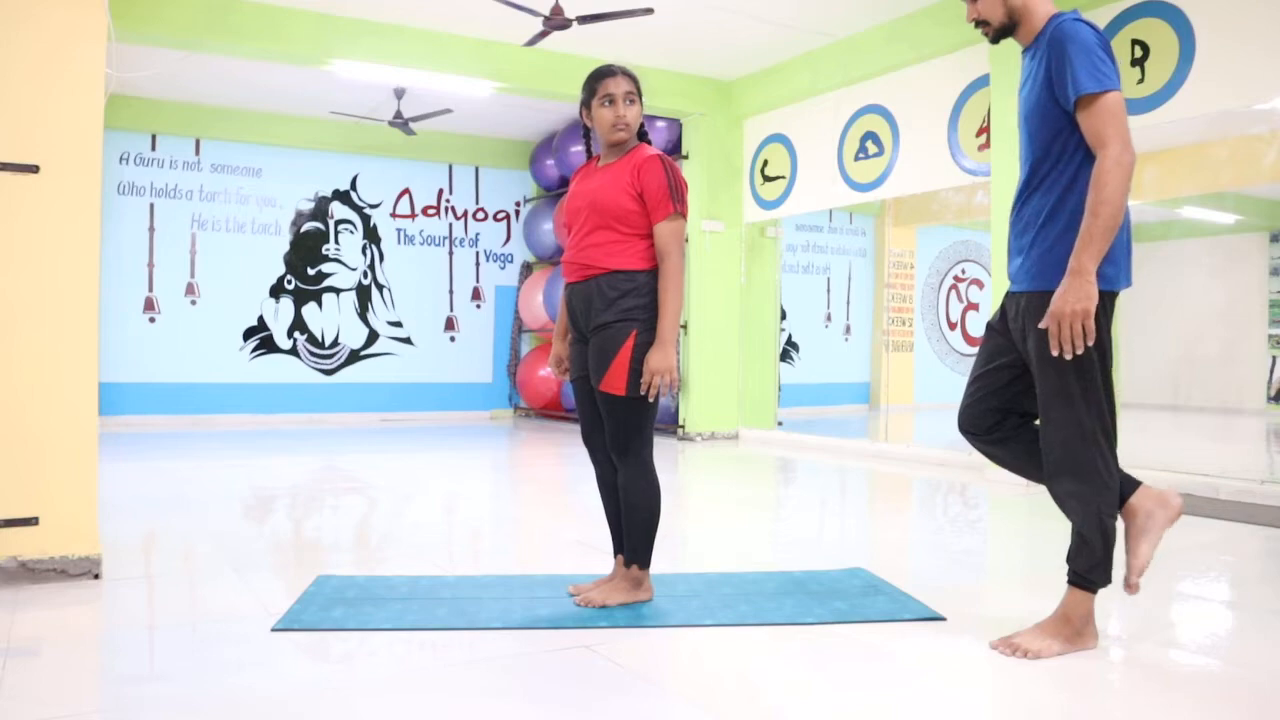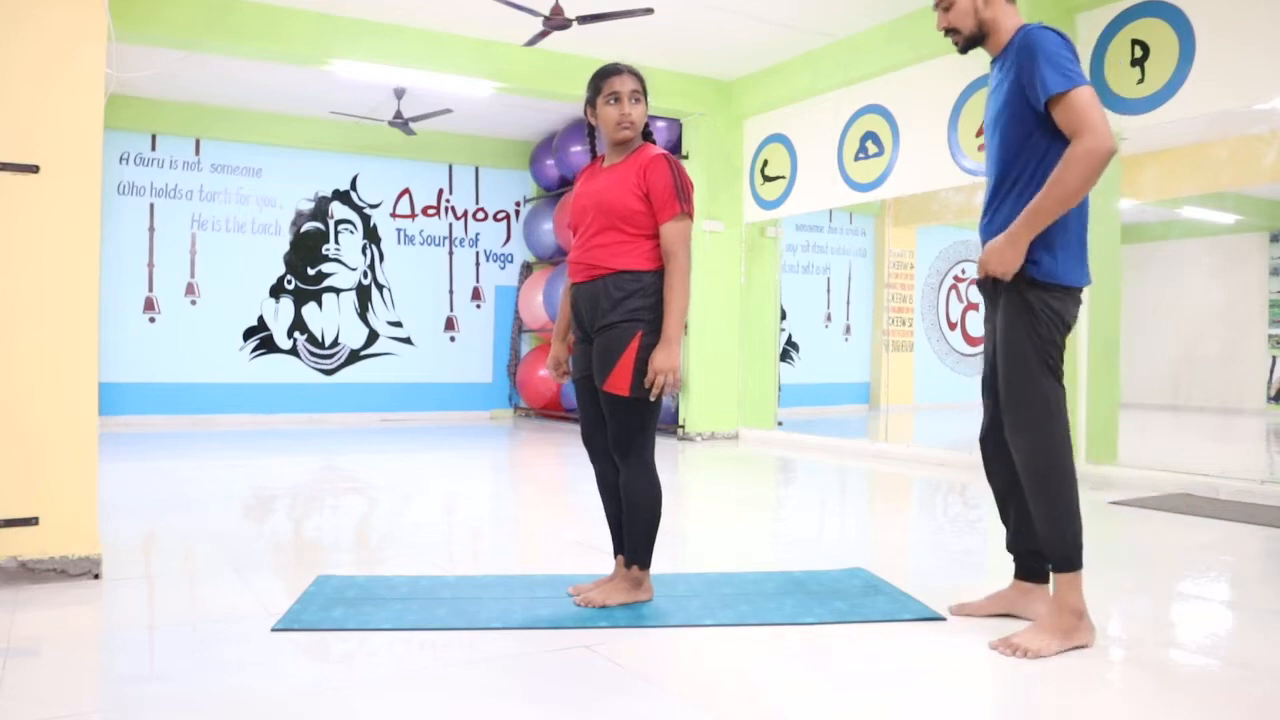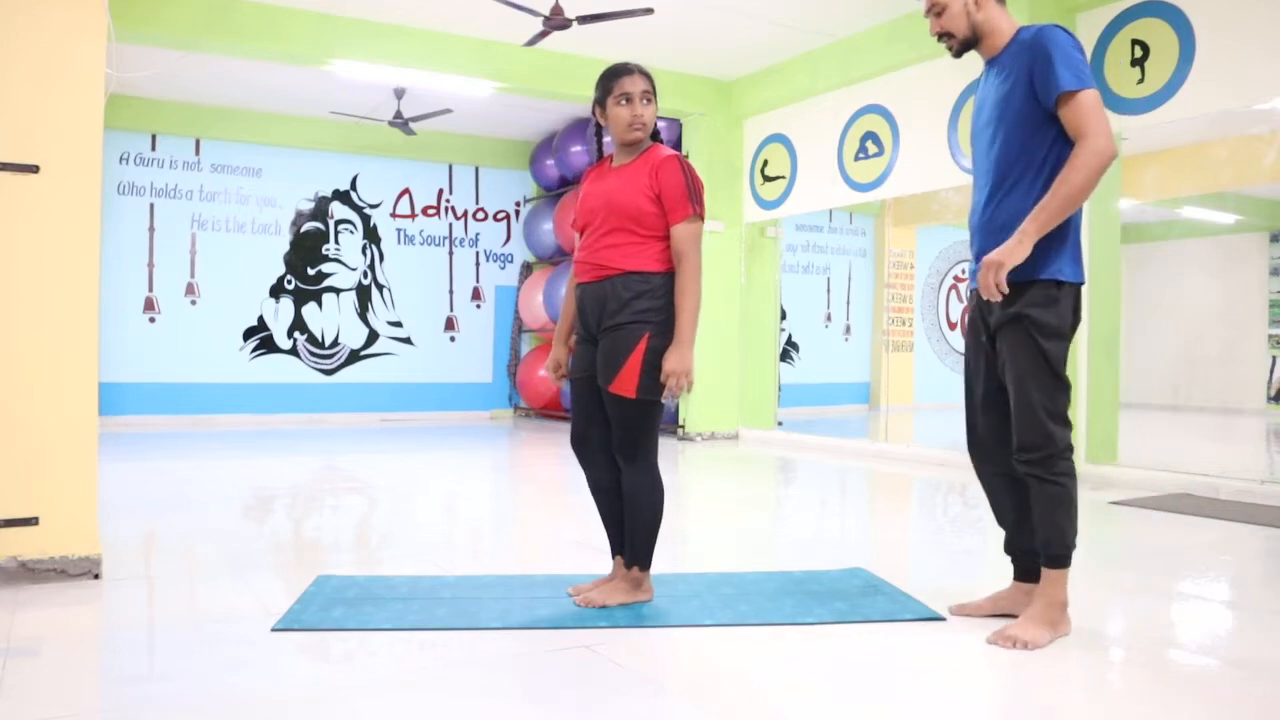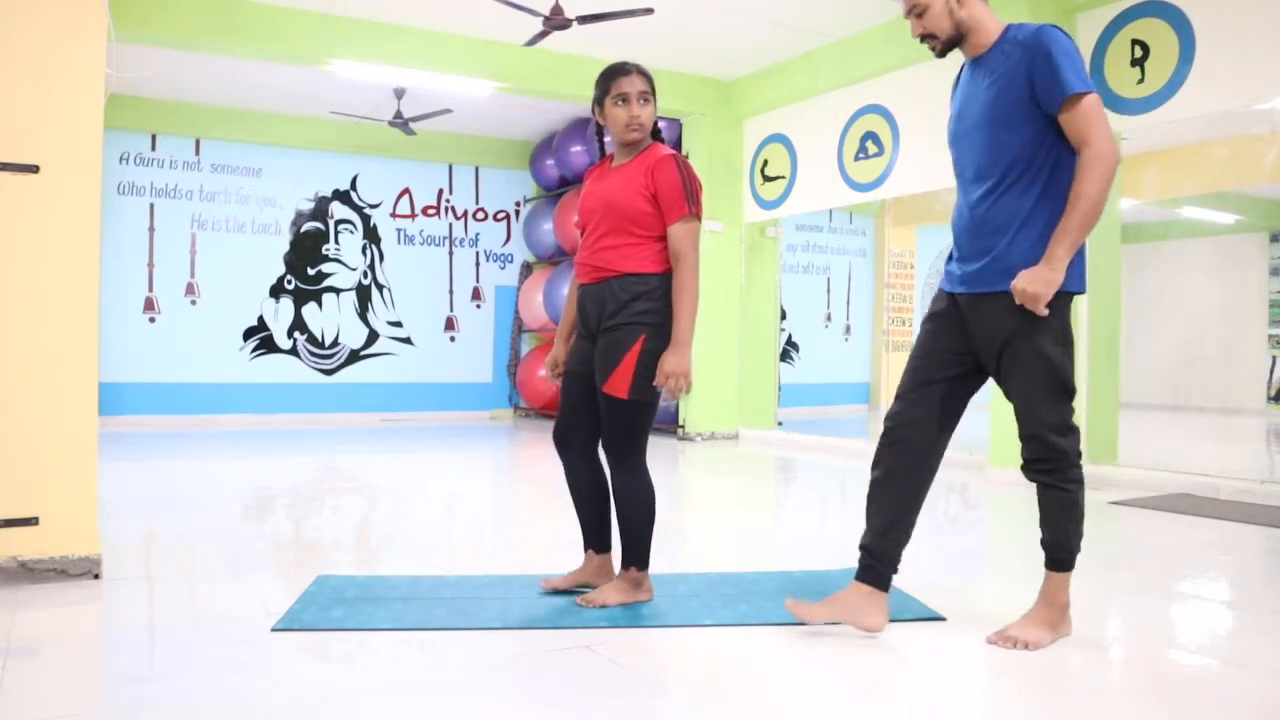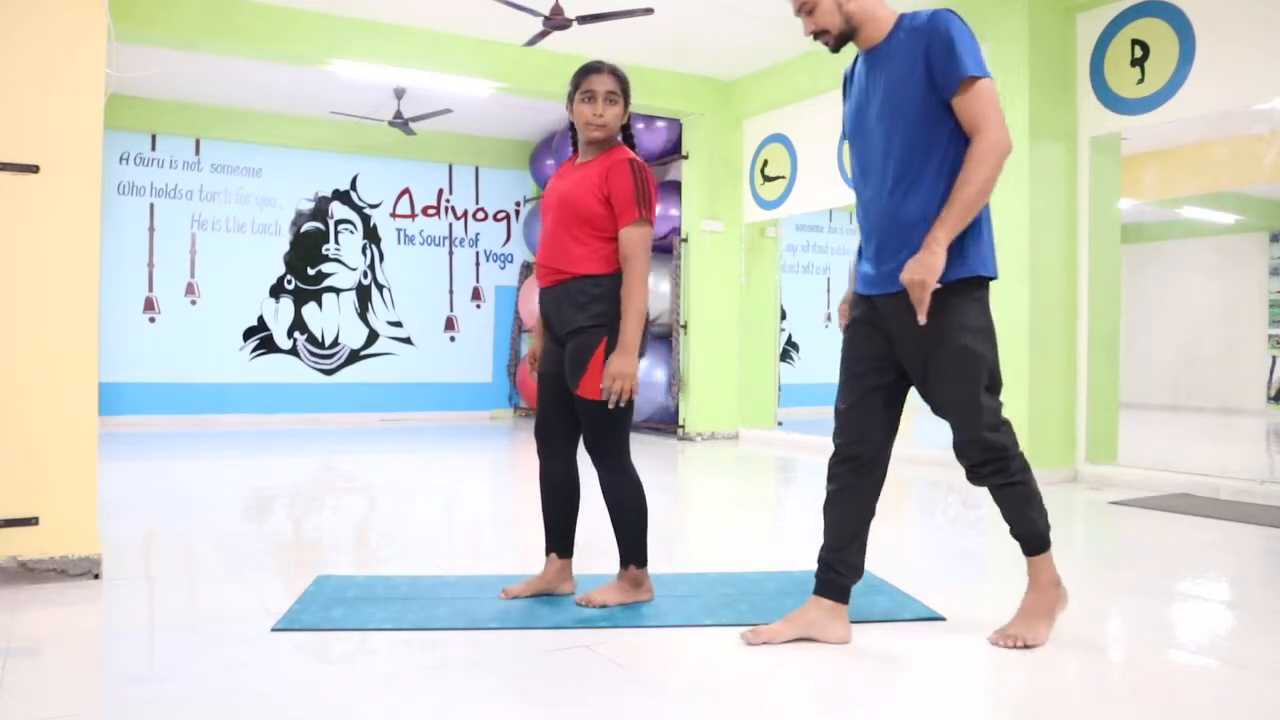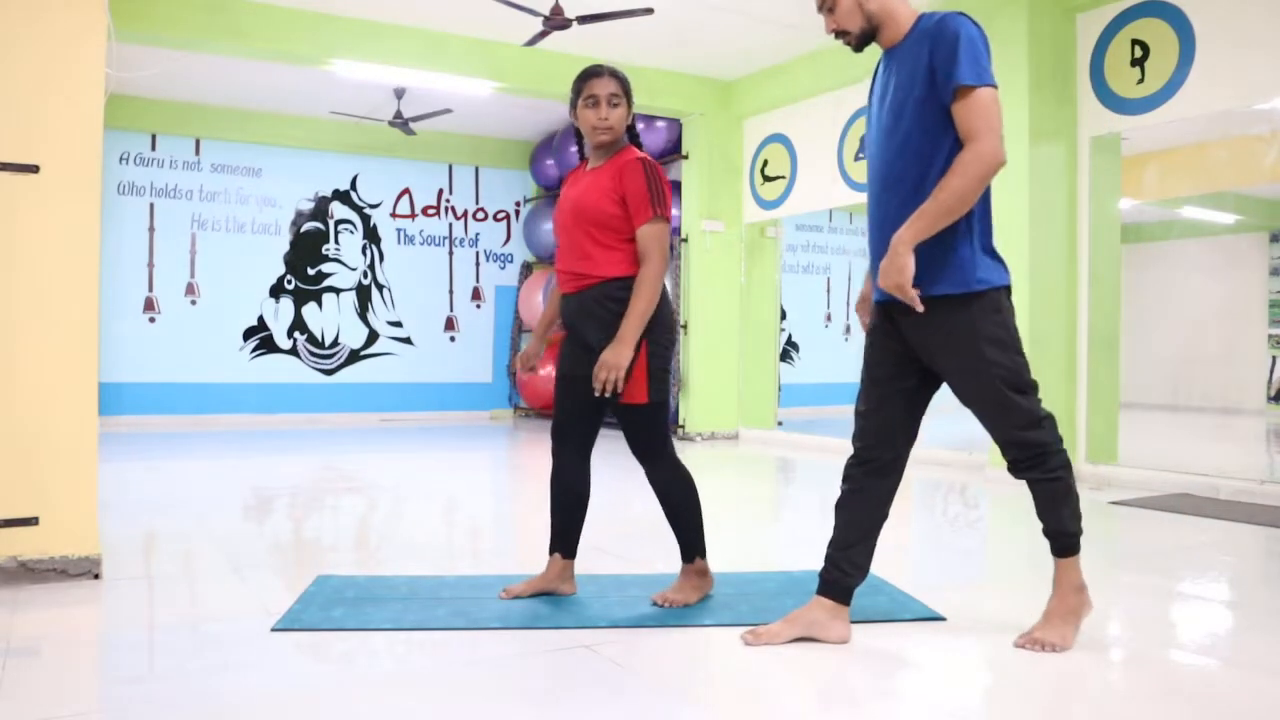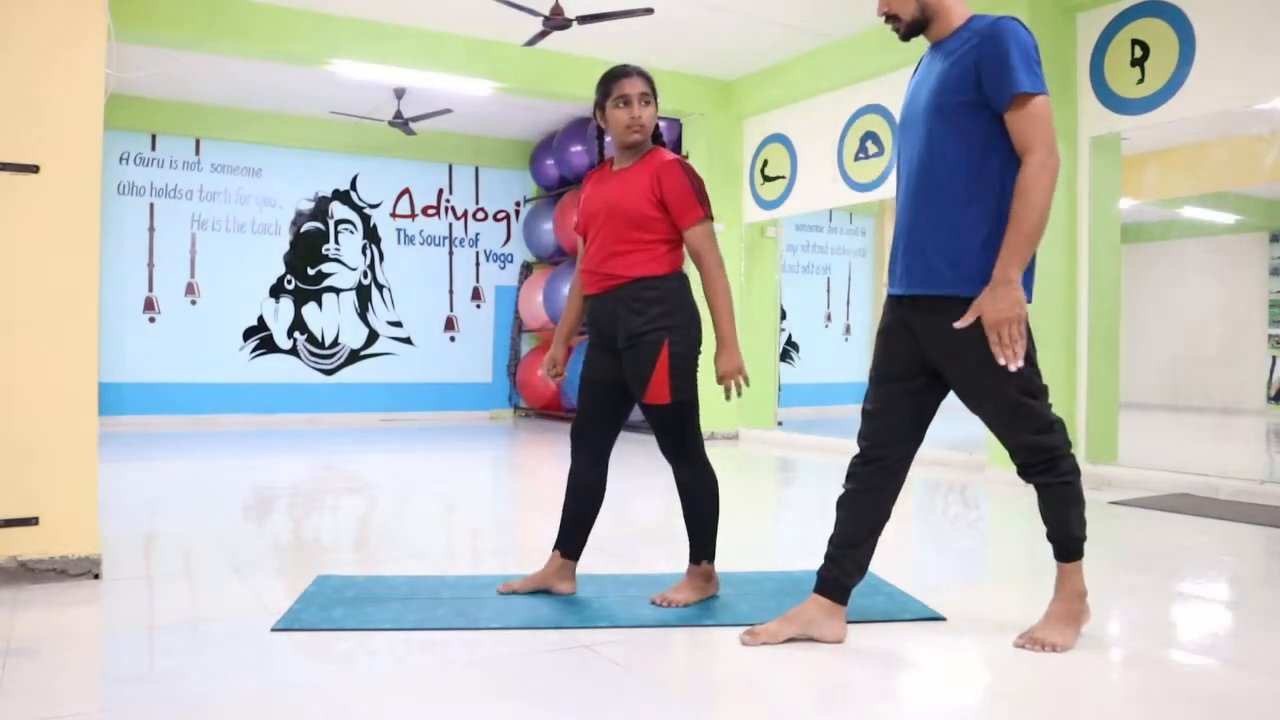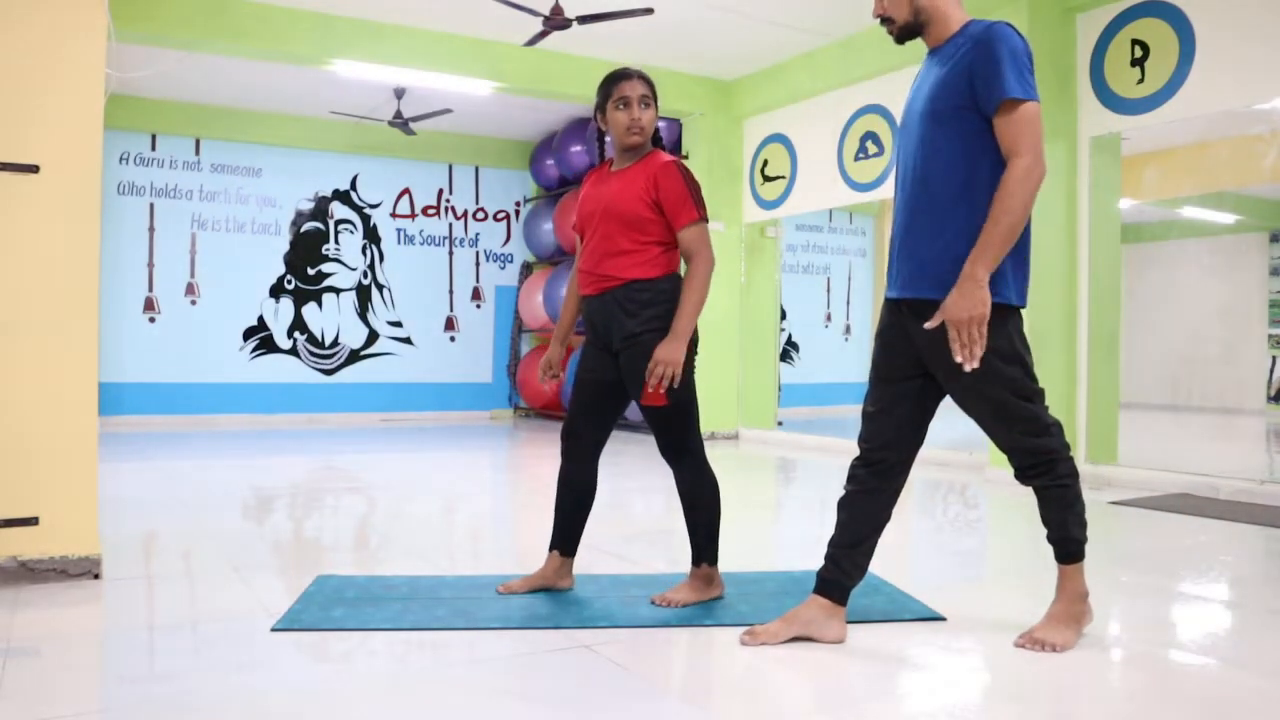
dt=0.5s
person 1, frame 1
right shoulder: (1037, 56)
left elbow: (1115, 155)
left wrist: (1080, 274)
left hip: (1066, 285)
right hip: (1028, 285)
left knee: (1073, 440)
right knee: (983, 418)
left ankle: (1077, 615)
right ankle: (1135, 502)
person 1, frame 2
right shoulder: (1003, 69)
left elbow: (1096, 142)
left wrist: (1016, 237)
left hip: (1037, 274)
right hip: (1009, 277)
left knee: (1033, 433)
right knee: (1002, 438)
left ankle: (1070, 608)
right ankle: (1031, 584)
person 1, frame 3
right shoulder: (988, 78)
left elbow: (1098, 145)
left wrist: (1024, 238)
left hip: (1038, 283)
right hip: (992, 287)
left knee: (1038, 440)
right knee: (991, 444)
left ankle: (1052, 601)
right ankle: (1026, 581)
person 1, frame 4
right shoulder: (965, 80)
left elbow: (1100, 152)
left wrist: (1053, 263)
left hip: (1025, 293)
right hip: (959, 291)
left knee: (1047, 446)
right knee: (906, 436)
left ankle: (1054, 602)
right ankle: (869, 590)
person 1, frame 5
right shoulder: (856, 76)
left elbow: (992, 140)
left wrist: (935, 246)
left hip: (942, 286)
right hip: (876, 292)
left knee: (981, 438)
right knee: (855, 447)
left ankle: (1044, 582)
right ankle: (829, 604)
person 1, frame 6
right shoulder: (884, 69)
left elbow: (985, 150)
left wrist: (905, 243)
right wrist: (875, 275)
left hip: (962, 291)
right hip: (901, 299)
left knee: (1026, 438)
right knee: (872, 452)
left ankle: (1070, 588)
right ankle: (830, 604)
person 1, frame 7
right shoulder: (928, 65)
left elbow: (1040, 160)
left wrist: (1007, 280)
left hip: (979, 299)
right hip: (912, 298)
left knee: (1037, 445)
right knee: (878, 450)
left ankle: (1071, 594)
right ankle: (828, 603)
person 1, frame 8
right shoulder: (931, 67)
left elbow: (1027, 163)
left wrist: (974, 278)
left hip: (971, 301)
right hip: (909, 302)
left knee: (1035, 448)
right knee: (878, 456)
left ankle: (1072, 595)
right ankle: (827, 605)
person 2, frame 1
left shoulder: (653, 166)
right shoulder: (582, 178)
left elbow: (671, 260)
left wrist: (666, 343)
right wrist: (561, 335)
left hip: (629, 313)
right hip: (587, 317)
left knee: (629, 450)
right knee: (599, 447)
left ankle: (636, 578)
right ankle: (621, 567)
person 2, frame 2
left shoulder: (659, 166)
right shoulder: (588, 177)
left elbow: (677, 260)
left wrist: (670, 342)
right wrist: (561, 335)
left hip: (634, 313)
right hip: (590, 317)
left knee: (631, 449)
right knee: (600, 447)
left ankle: (637, 579)
right ankle: (621, 567)
person 2, frame 3
left shoulder: (669, 167)
right shoulder: (592, 178)
left elbow: (688, 262)
left wrist: (683, 345)
right wrist: (561, 338)
left hip: (641, 313)
right hip: (593, 318)
left knee: (633, 450)
right knee: (589, 445)
left ankle: (637, 578)
right ankle: (621, 565)
person 2, frame 4
left shoulder: (667, 167)
right shoulder: (594, 177)
left elbow: (685, 261)
left wrist: (680, 345)
right wrist: (564, 336)
left hip: (640, 313)
right hip: (594, 317)
left knee: (623, 449)
right knee: (571, 439)
left ankle: (635, 578)
right ankle: (597, 562)
person 2, frame 5
left shoulder: (626, 169)
right shoulder: (564, 173)
left elbow: (636, 265)
left wrist: (628, 349)
right wrist: (541, 333)
left hip: (601, 315)
right hip: (564, 319)
left knee: (607, 450)
right knee: (552, 444)
left ankle: (634, 577)
right ankle: (557, 568)
person 2, frame 6
left shoulder: (638, 169)
right shoulder: (573, 180)
left elbow: (654, 263)
left wrist: (625, 343)
right wrist: (541, 334)
left hip: (630, 320)
right hip: (582, 325)
left knee: (651, 449)
right knee: (567, 446)
left ankle: (697, 570)
right ankle: (560, 568)
person 2, frame 7
left shoulder: (670, 170)
right shoulder: (593, 183)
left elbow: (708, 259)
left wrist: (727, 344)
right wrist: (560, 340)
left hip: (658, 318)
right hip: (606, 325)
left knee: (681, 447)
right knee: (587, 444)
left ankle: (703, 573)
right ankle: (561, 567)
person 2, frame 8
left shoulder: (667, 172)
right shoulder: (593, 182)
left elbow: (700, 258)
left wrist: (678, 338)
right wrist: (558, 339)
left hip: (651, 319)
right hip: (603, 328)
left knee: (681, 449)
right knee: (578, 442)
left ankle: (706, 575)
right ankle: (558, 565)
